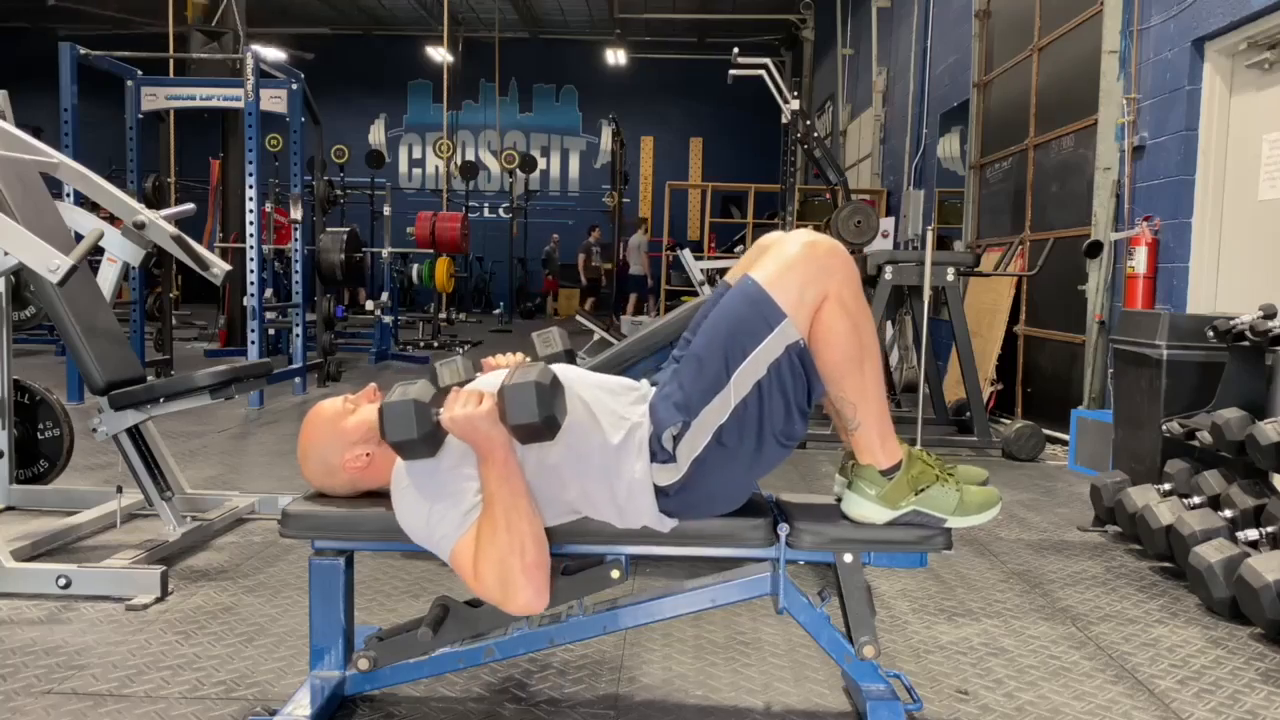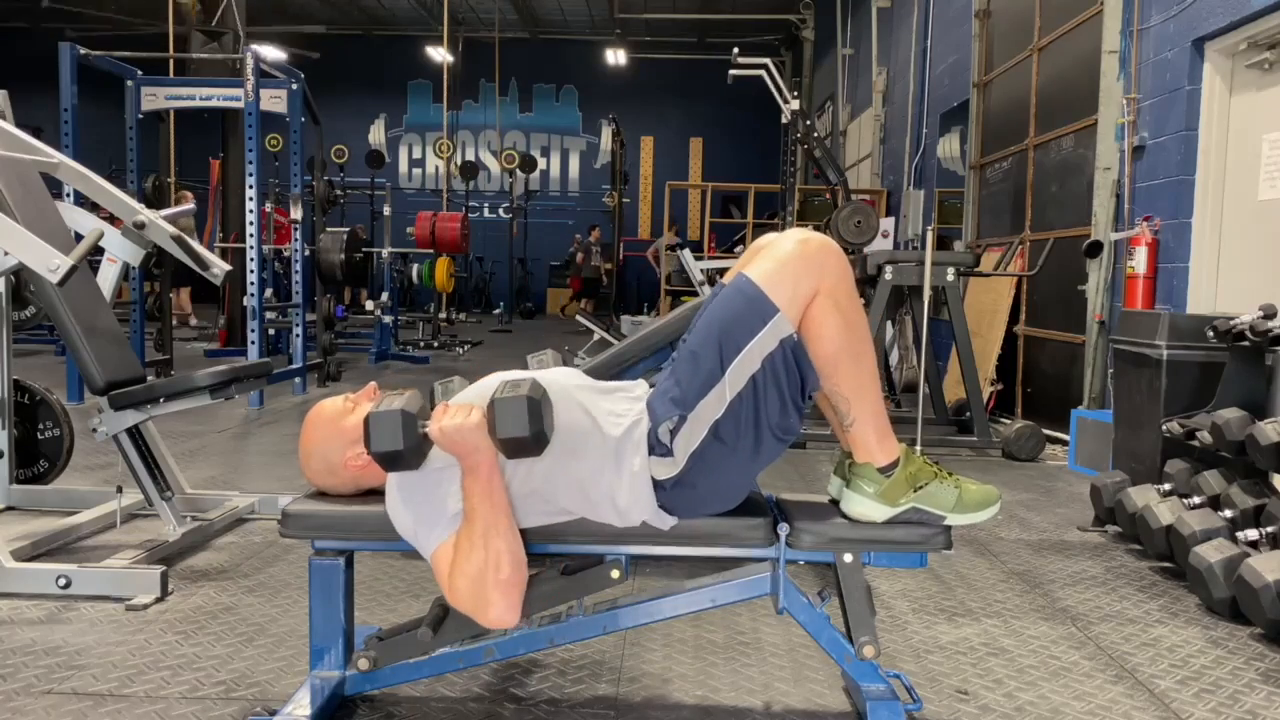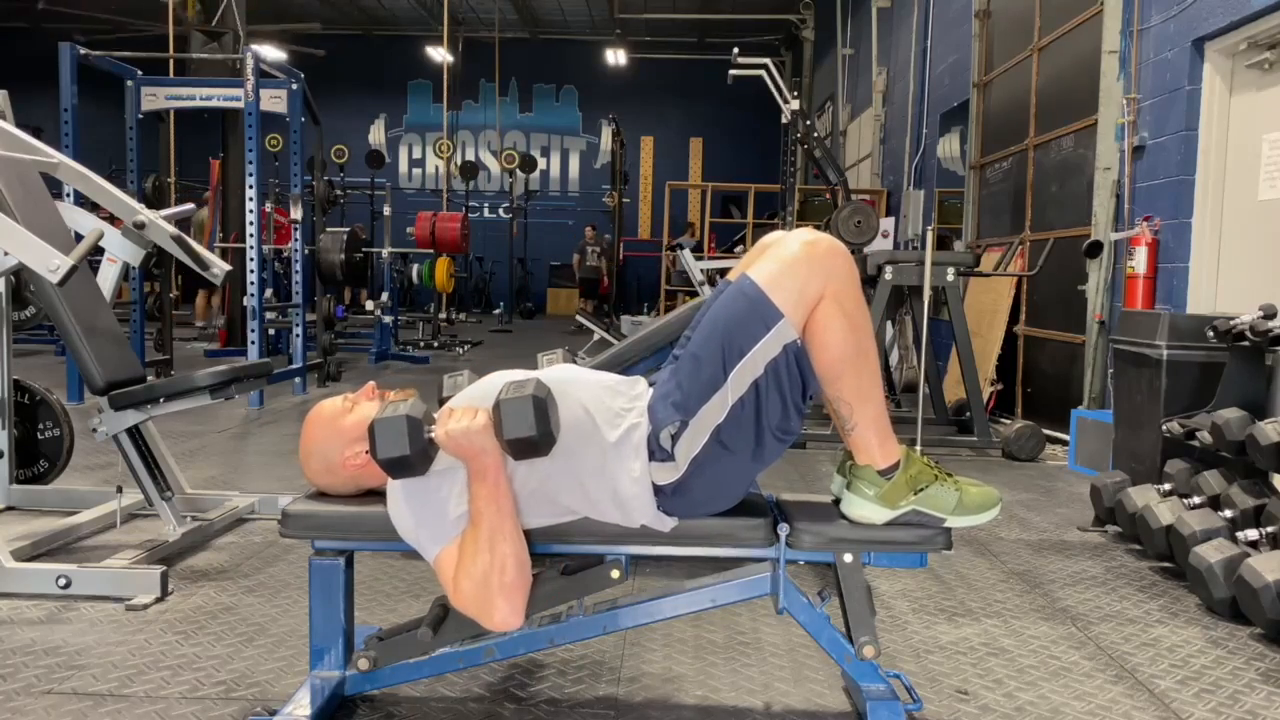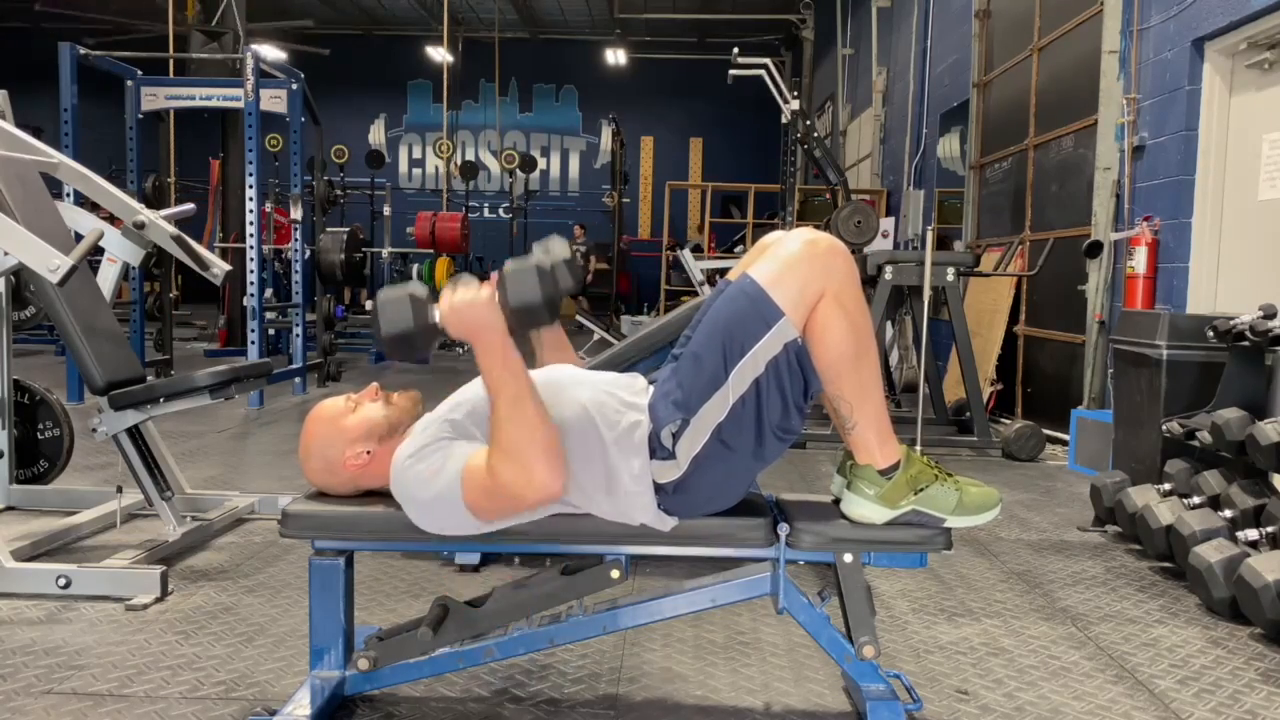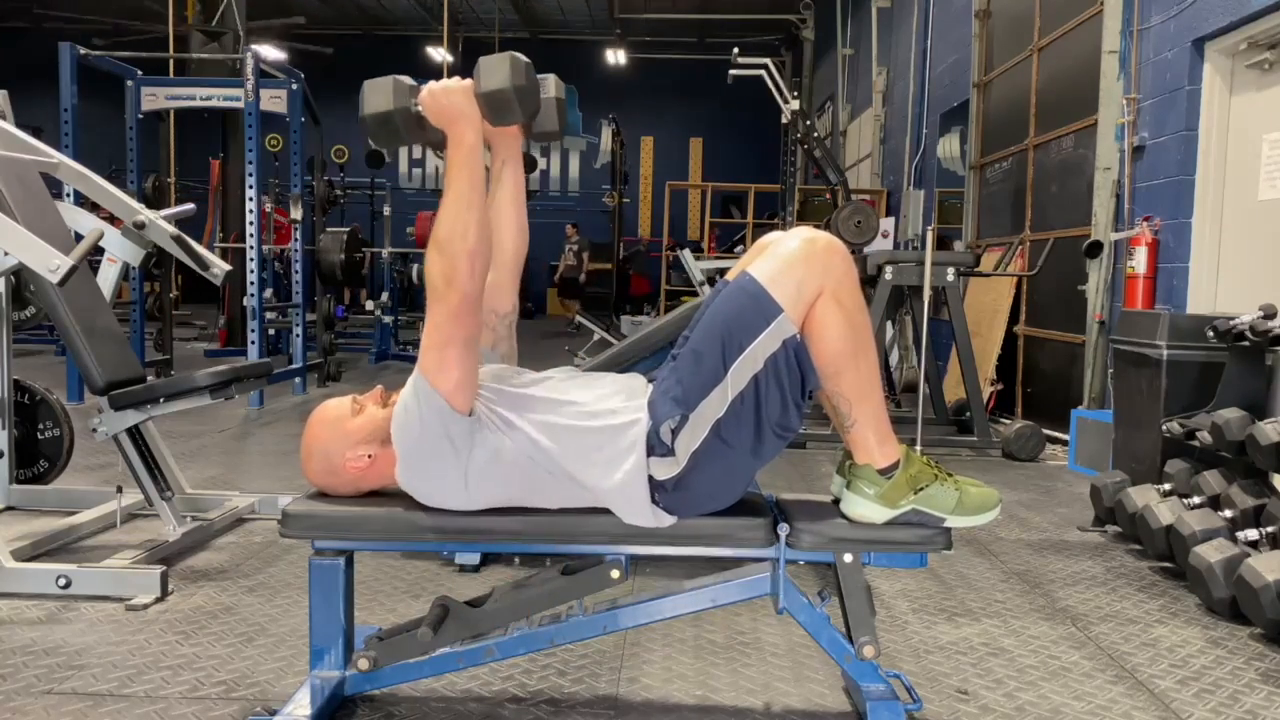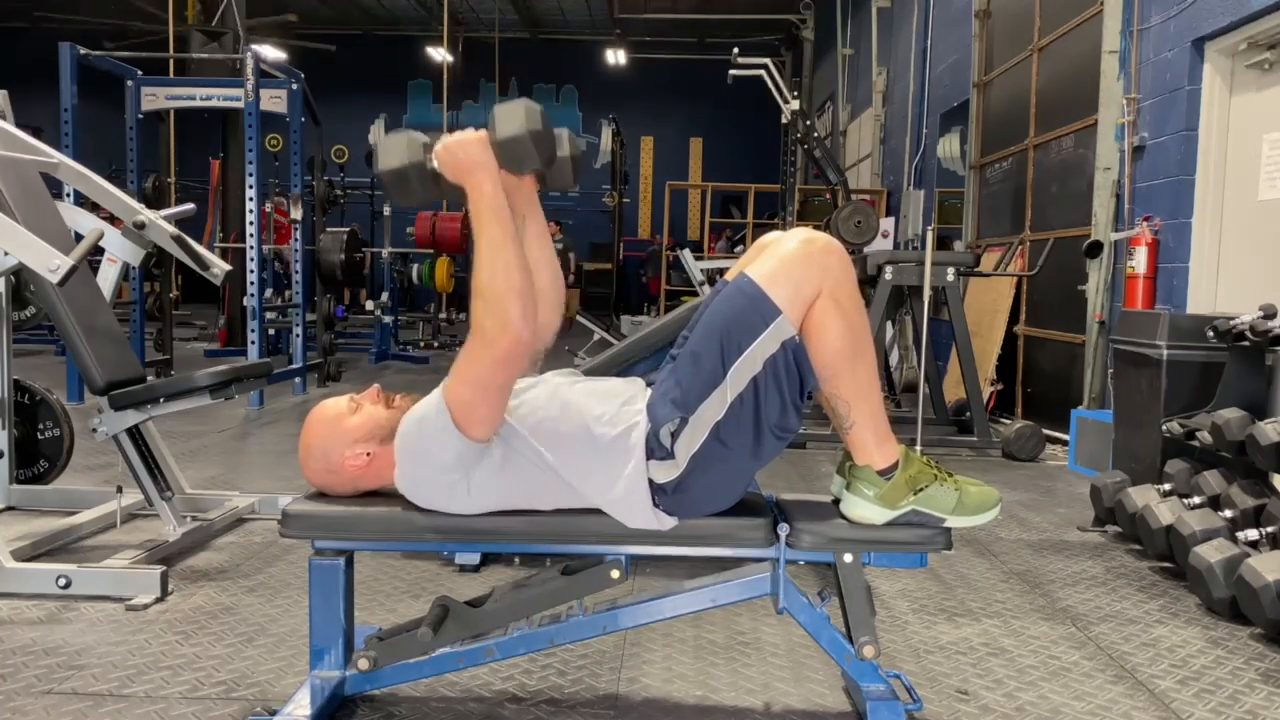
dt=0.7s
person 1, frame 1
left shoulder: (435, 442)
right shoulder: (423, 488)
right elbow: (524, 590)
left wrist: (515, 380)
right wrist: (491, 445)
left hip: (655, 403)
right hip: (682, 456)
left knee: (779, 248)
right knee: (818, 262)
left ankle: (872, 458)
right ankle: (886, 477)
person 1, frame 2
left shoulder: (431, 440)
right shoulder: (419, 488)
right elbow: (497, 607)
right wrist: (475, 460)
left hip: (655, 413)
right hip: (678, 455)
left knee: (776, 251)
right knee: (809, 258)
left ankle: (862, 458)
right ankle: (884, 476)
person 1, frame 3
left shoulder: (433, 444)
right shoulder: (421, 490)
right elbow: (501, 608)
right wrist: (483, 460)
left hip: (654, 406)
right hip: (675, 455)
left knee: (782, 249)
right knee: (815, 260)
left ankle: (867, 460)
right ankle: (884, 476)
person 1, frame 4
left shoulder: (436, 437)
right shoulder: (423, 473)
right elbow: (542, 478)
left wrist: (541, 315)
right wrist: (491, 337)
left hip: (656, 410)
right hip: (676, 453)
left knee: (783, 252)
right knee: (814, 257)
left ankle: (868, 459)
right ankle: (884, 476)
person 1, frame 5
left shoulder: (457, 406)
right shoulder: (426, 441)
left elbow: (497, 283)
right elbow: (457, 290)
left wrist: (504, 148)
right wrist: (461, 132)
left hip: (665, 420)
right hip: (677, 454)
left knee: (781, 251)
right knee: (813, 256)
left ankle: (868, 461)
right ankle: (884, 477)
person 1, frame 6
left shoulder: (459, 419)
right shoulder: (429, 452)
left elbow: (544, 314)
right elbow: (511, 333)
left wrist: (520, 189)
right wrist: (481, 180)
left hip: (666, 430)
right hip: (676, 455)
left knee: (786, 259)
right knee: (810, 256)
left ankle: (867, 466)
right ankle: (885, 478)
